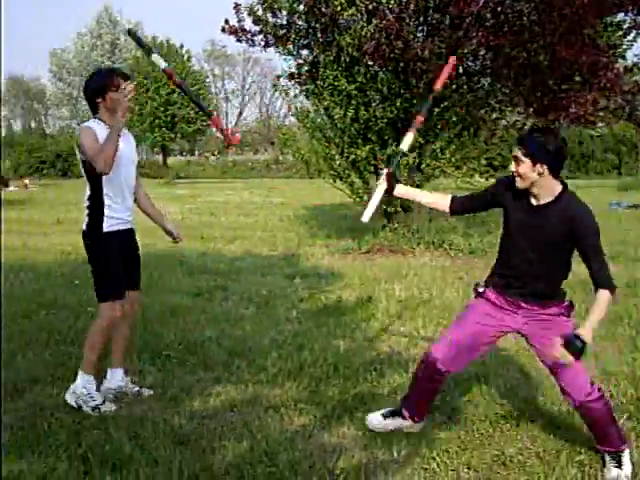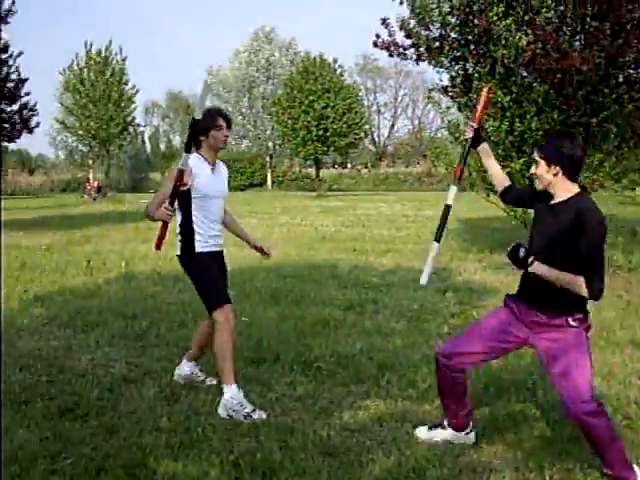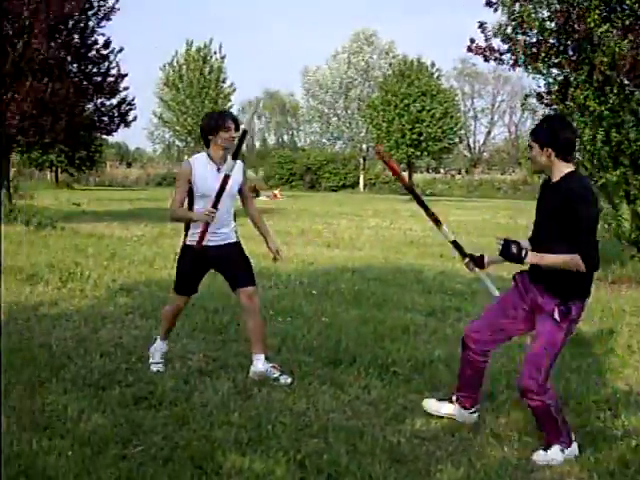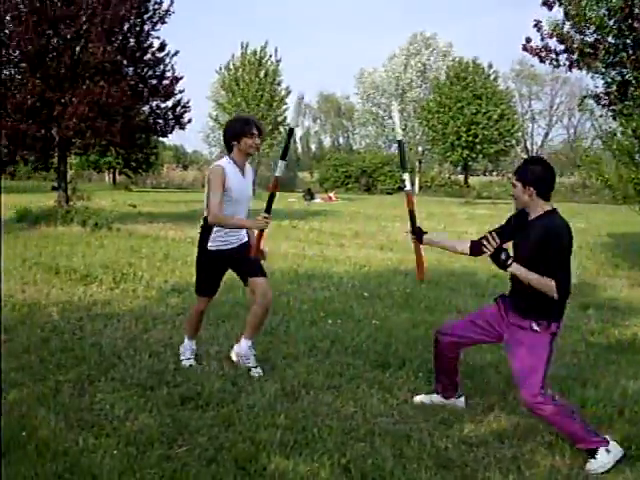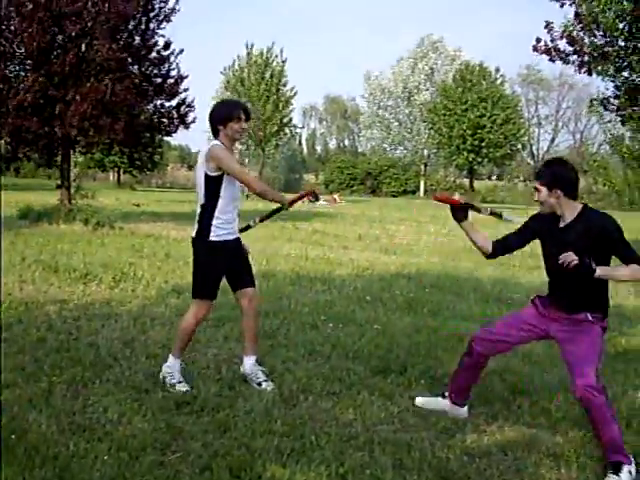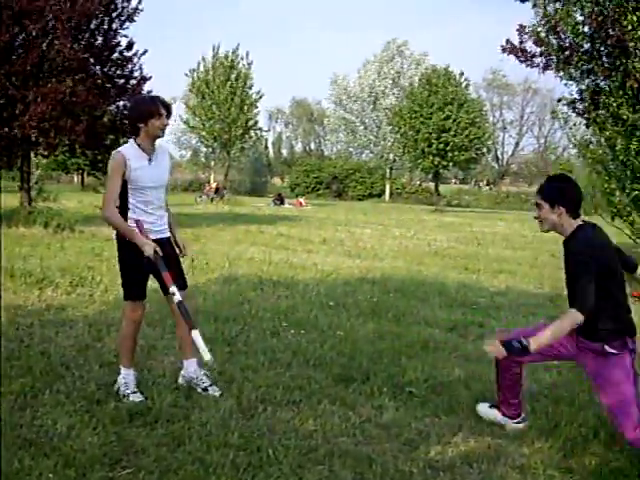
dt=0.5s
person 1, frame 1
left shoulder: (577, 217)
right shoulder: (508, 188)
left elbow: (604, 285)
right elbow: (458, 205)
left wrist: (581, 338)
right wrist: (399, 189)
left hip: (546, 311)
right hip: (496, 299)
left knee: (582, 392)
right knee: (437, 360)
left ankle: (614, 449)
right ankle: (410, 414)
person 1, frame 2
left shoulder: (586, 216)
right shoulder: (544, 197)
left elbow: (592, 287)
right elbow: (507, 192)
left wrist: (534, 266)
right wrist: (482, 147)
left hip: (562, 324)
right hip: (519, 310)
left knee: (581, 405)
right knee: (448, 356)
right ankle: (458, 428)
person 1, frame 3
left shoulder: (579, 193)
right shoulder: (551, 185)
left elbow: (588, 261)
left wrist: (526, 256)
right wrist: (490, 259)
left hip: (560, 303)
right hip: (530, 288)
left knee: (531, 384)
right knee: (475, 338)
left ankle: (563, 443)
right ankle: (465, 405)
person 1, frame 4
left shoulder: (555, 230)
right shoulder: (522, 219)
left elbow: (558, 291)
right elbow: (476, 247)
left wrist: (510, 265)
right wrist: (426, 237)
left hip: (536, 323)
right hip: (509, 308)
left knee: (532, 396)
right knee: (446, 335)
left ankle: (601, 445)
right ankle: (448, 392)
person 1, frame 5
left shoulder: (600, 226)
right shoulder: (541, 222)
right elbow: (494, 250)
left wrist: (594, 269)
right wrist: (463, 221)
left hip: (584, 319)
right hip: (547, 309)
left knee: (586, 386)
right knee: (481, 342)
right ankle: (456, 400)
person 1, frame 6
left shoulder: (583, 246)
right shoulder: (584, 234)
left elbow: (582, 310)
left wrist: (529, 344)
left hip: (608, 345)
right hip: (582, 334)
right knee: (508, 348)
right ankle: (511, 413)
person 2, frame 1
left shoulder: (127, 136)
right shoulder: (88, 132)
right elbow: (103, 165)
left wrist: (164, 223)
right wrist: (119, 117)
left hip: (125, 230)
right hip: (102, 233)
left knee: (130, 306)
right knee: (111, 312)
left ankle: (116, 379)
right ankle: (82, 387)
person 2, frame 2
left shoulder: (222, 169)
right shoulder: (185, 167)
right elbow: (151, 207)
left wrist: (252, 241)
right wrist: (159, 213)
left hip: (214, 251)
right hip: (195, 253)
left knee: (218, 316)
right knee: (225, 318)
left ankle: (187, 367)
right ankle: (232, 397)
person 2, frame 3
left shoulder: (238, 167)
right shoulder: (190, 166)
left elbow: (249, 206)
right elbow: (174, 212)
left wrist: (269, 239)
right wrist: (195, 216)
left hip: (229, 245)
right hip: (197, 247)
left knee: (251, 300)
right knee: (178, 303)
left ankle: (260, 363)
right ankle: (160, 346)
person 2, frame 4
left shoulder: (249, 171)
right shoulder: (219, 170)
right elbow: (214, 217)
left wrist: (254, 240)
right wrist: (248, 223)
left hip: (239, 246)
right hip: (215, 247)
left knee: (264, 294)
right knee: (203, 303)
left ankle: (244, 348)
right ankle: (189, 344)
person 2, frame 5
left shoulder: (226, 156)
right shoulder: (216, 151)
right elbow: (255, 186)
right wrist: (283, 199)
left hip: (230, 241)
right hip: (210, 242)
left knee: (250, 301)
right knee: (201, 308)
left ankle: (250, 364)
right ankle: (171, 366)
person 2, frame 6
left shoulder: (164, 154)
right shoulder: (122, 157)
right elbow: (108, 210)
left wrist: (176, 237)
right wrist: (139, 238)
left hip: (162, 240)
right hip: (133, 244)
left knee: (181, 302)
right knee: (134, 311)
left ankle: (191, 369)
right ankle: (126, 377)
